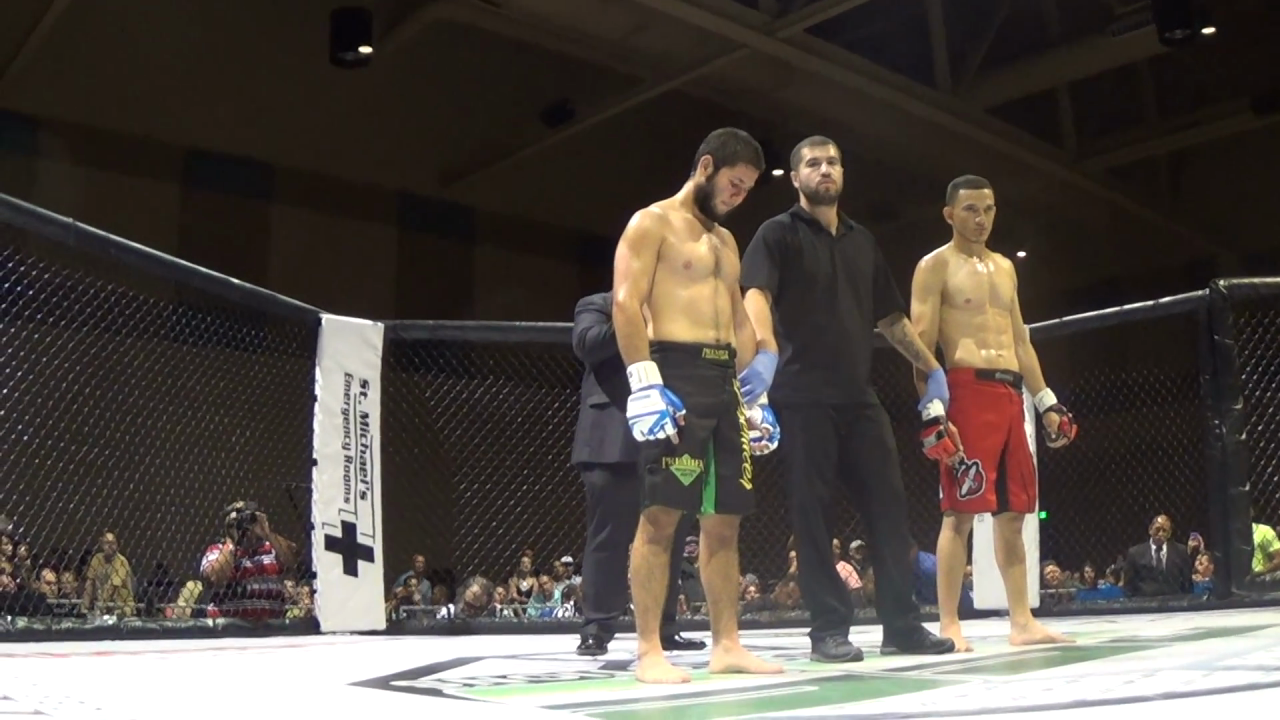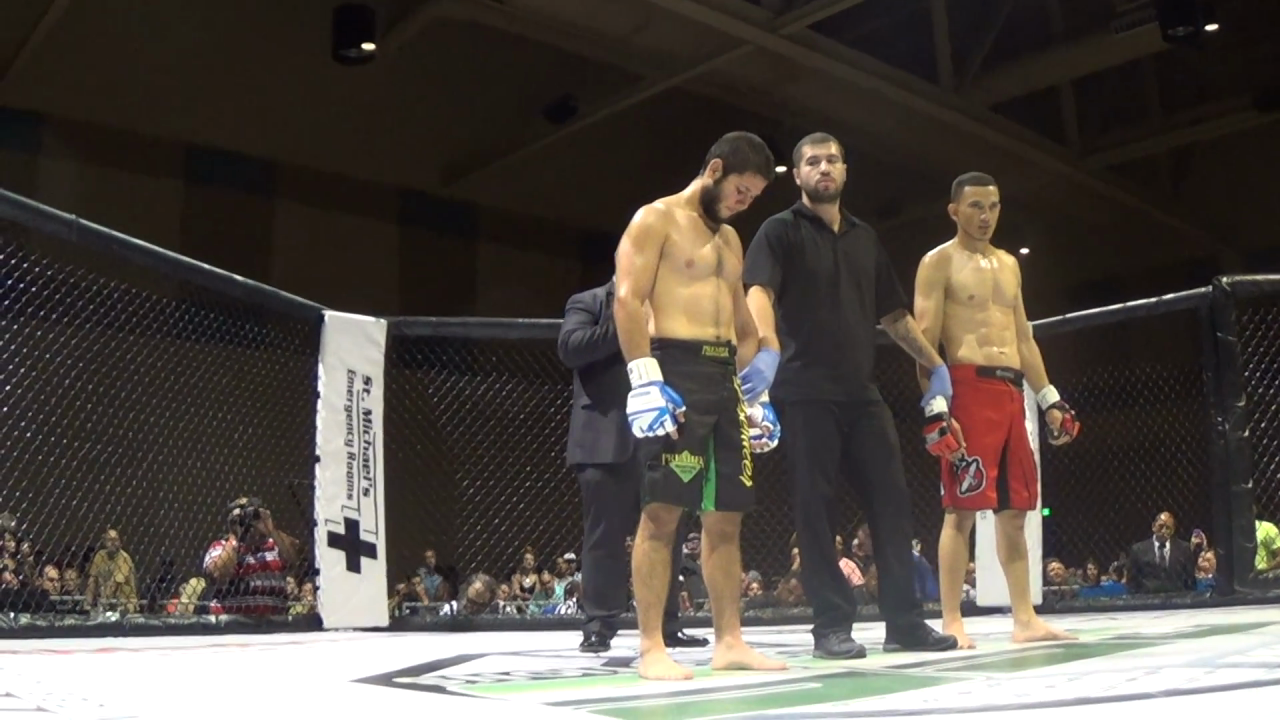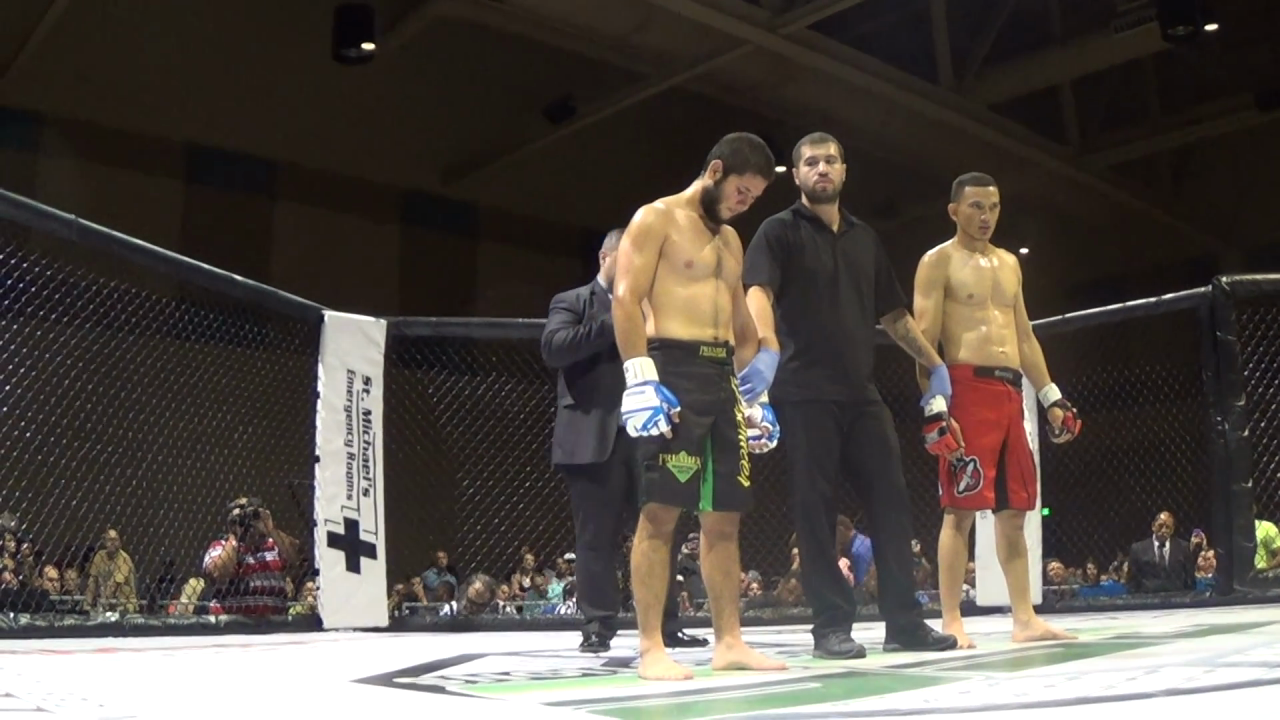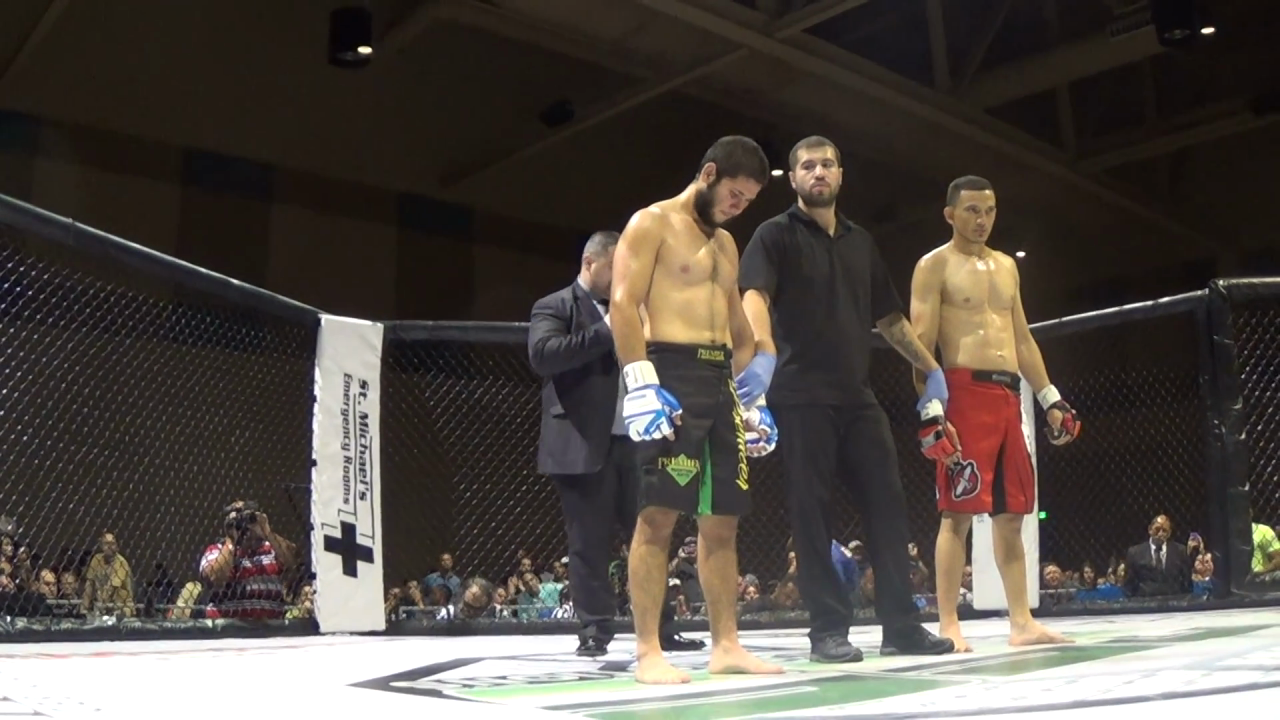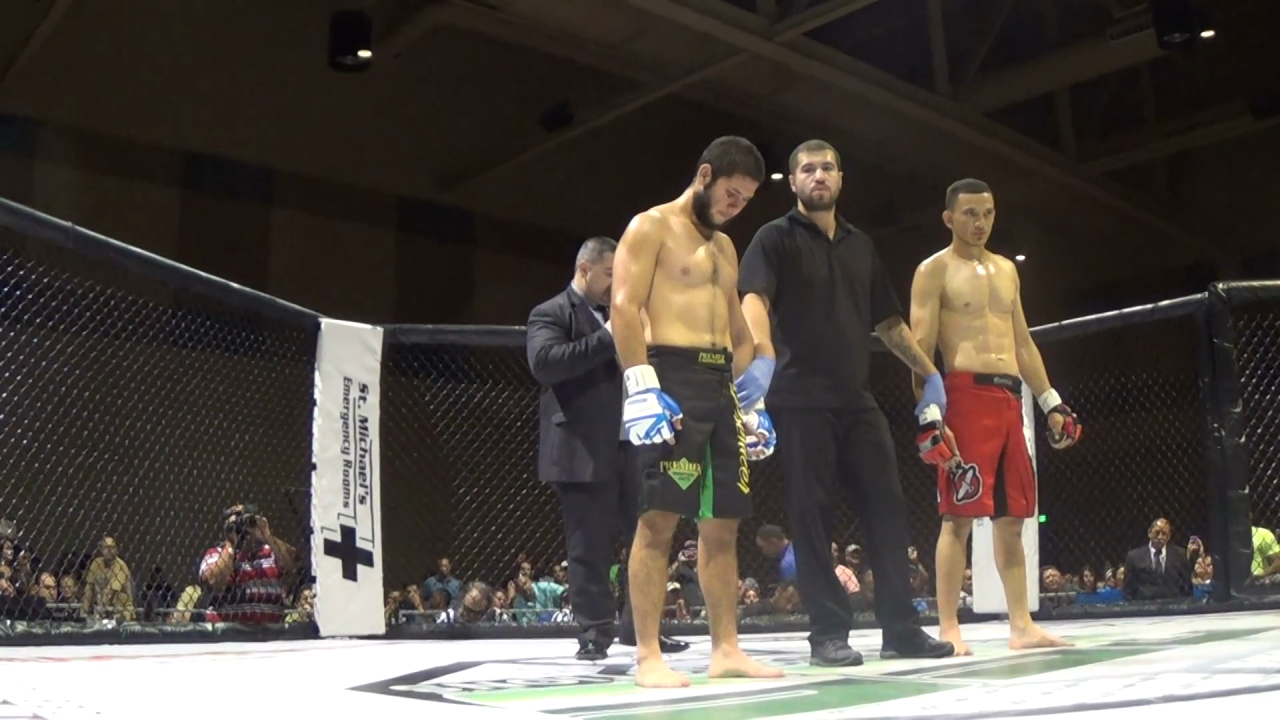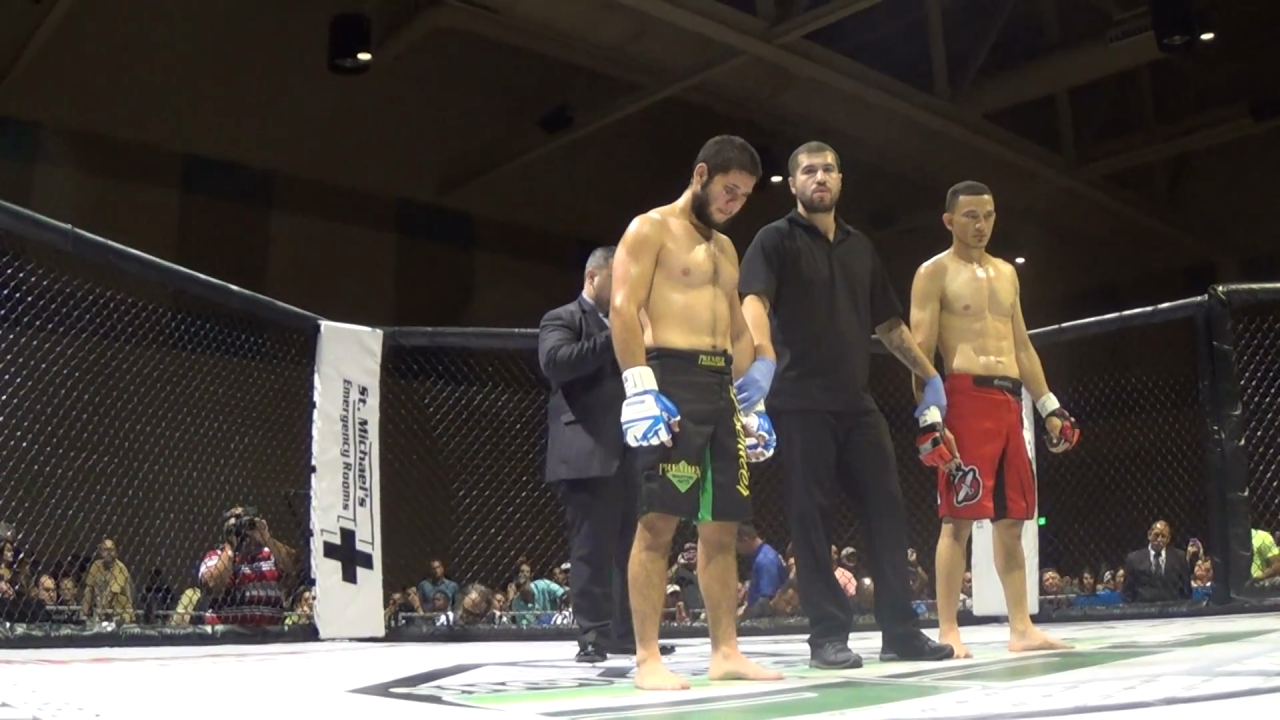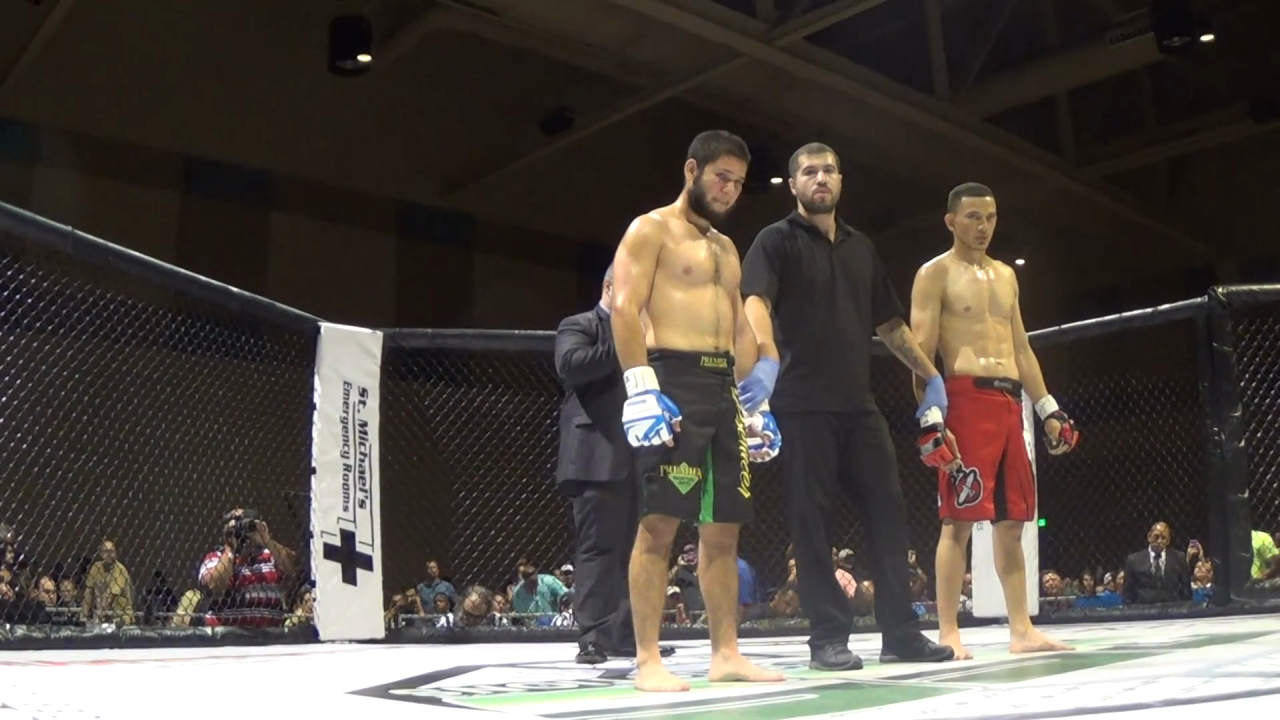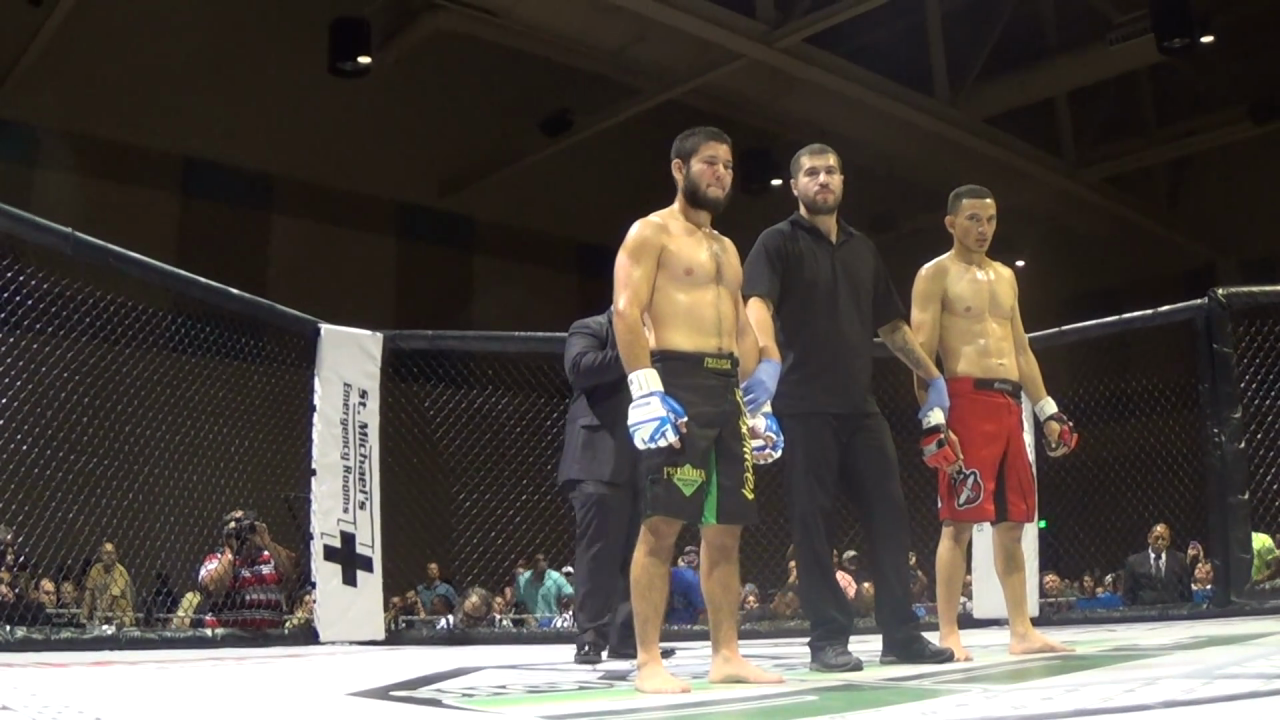
dt=0.3s
person 1, frame 1
left shoulder: (726, 241)
right shoulder: (652, 223)
right elbow: (626, 305)
right wrist: (645, 384)
left hip: (724, 381)
right hip: (675, 373)
left knee: (725, 519)
right knee: (661, 515)
left ankle: (726, 645)
right ankle: (649, 651)
person 1, frame 2
left shoulder: (729, 239)
right shoulder: (656, 219)
right elbow: (627, 300)
right wrist: (646, 380)
left hip: (724, 378)
right hip: (675, 369)
left knee: (726, 516)
right knee: (662, 511)
left ankle: (729, 641)
right ankle: (651, 648)
person 1, frame 3
left shoulder: (730, 240)
right shoulder: (656, 219)
right elbow: (626, 299)
right wrist: (641, 380)
left hip: (721, 377)
right hip: (672, 370)
left knee: (724, 517)
right knee: (660, 511)
left ankle: (728, 641)
right ankle: (651, 648)
person 1, frame 4
left shoulder: (725, 243)
right shoulder: (652, 223)
right elbow: (623, 304)
right wrist: (641, 383)
left hip: (719, 381)
right hip: (670, 373)
left knee: (722, 519)
right knee: (658, 514)
left ankle: (726, 645)
right ankle: (648, 652)
person 1, frame 5
left shoulder: (725, 247)
right shoulder: (651, 227)
right elbow: (624, 308)
right wrist: (643, 388)
left hip: (719, 385)
right hip: (672, 377)
left knee: (723, 523)
right knee: (659, 518)
left ankle: (726, 649)
right ankle: (648, 655)
person 1, frame 6
left shoulder: (725, 248)
right shoulder: (651, 229)
right elbow: (623, 309)
left wrist: (752, 401)
right wrist: (640, 390)
left hip: (720, 387)
right hip: (671, 378)
left knee: (722, 525)
right knee: (658, 521)
left ankle: (725, 652)
right ankle: (647, 659)
person 1, frame 7
left shoulder: (727, 248)
right shoulder: (651, 230)
right elbow: (624, 309)
right wrist: (642, 389)
left hip: (722, 388)
right hip: (673, 380)
left knee: (724, 527)
right knee: (659, 522)
left ankle: (726, 653)
right ankle: (648, 660)
person 1, frame 8
left shoulder: (727, 248)
right shoulder: (651, 232)
right elbow: (626, 312)
left wrist: (758, 403)
right wrist: (647, 391)
left hip: (727, 390)
right hip: (677, 381)
left knee: (726, 529)
right knee: (662, 525)
left ankle: (726, 655)
right ankle: (648, 662)
person 2, frame 1
left shoulder: (862, 241)
right shoulder: (779, 233)
left elbow: (890, 317)
right elbow: (756, 294)
left wrist: (933, 368)
right wrist: (767, 352)
left hip: (858, 394)
right hip: (802, 394)
left knee: (889, 504)
right knee: (812, 511)
left ankle: (901, 623)
right ankle: (829, 628)
person 2, frame 2
left shoulder: (865, 238)
right shoulder: (781, 231)
left elbow: (894, 313)
right elbow: (759, 292)
left wrist: (936, 365)
right wrist: (769, 349)
left hip: (862, 391)
right hip: (805, 391)
left knee: (892, 501)
right knee: (815, 508)
left ankle: (904, 621)
right ankle: (832, 626)
person 2, frame 3
left shoulder: (864, 238)
right shoulder: (780, 231)
left elbow: (893, 313)
right elbow: (758, 292)
left wrist: (935, 364)
right wrist: (768, 350)
left hip: (861, 391)
right hip: (804, 391)
left knee: (891, 501)
right knee: (815, 508)
left ankle: (903, 621)
right ankle: (831, 626)
person 2, frame 4
left shoulder: (860, 241)
right shoulder: (777, 234)
left elbow: (889, 317)
right elbow: (755, 296)
left wrist: (932, 368)
right wrist: (765, 353)
left hip: (857, 395)
right hip: (800, 395)
left knee: (888, 504)
right knee: (811, 511)
left ankle: (901, 624)
right ankle: (829, 629)
person 2, frame 5
left shoulder: (860, 245)
right shoulder: (776, 238)
left elbow: (888, 321)
right elbow: (754, 299)
left wrist: (930, 372)
right wrist: (764, 357)
left hip: (856, 398)
right hip: (800, 398)
left knee: (887, 508)
right knee: (811, 514)
left ankle: (900, 628)
right ankle: (828, 633)
person 2, frame 6
left shoulder: (860, 247)
right shoulder: (776, 240)
left elbow: (888, 323)
right elbow: (754, 302)
left wrist: (930, 375)
right wrist: (764, 359)
left hip: (857, 401)
right hip: (800, 401)
left knee: (887, 510)
right knee: (811, 517)
left ankle: (901, 631)
right ankle: (828, 635)
person 2, frame 7
left shoulder: (861, 247)
right shoulder: (777, 240)
left elbow: (889, 323)
right elbow: (756, 302)
left wrist: (931, 375)
right wrist: (767, 359)
left hip: (858, 402)
right hip: (802, 403)
left knee: (888, 511)
right knee: (812, 519)
left ankle: (901, 632)
right ankle: (828, 637)
person 2, frame 8
left shoulder: (863, 248)
right shoulder: (779, 242)
left elbow: (891, 324)
right elbow: (758, 303)
left wrist: (933, 376)
right wrist: (769, 360)
left hip: (859, 404)
right hip: (804, 404)
left knee: (889, 513)
right knee: (813, 521)
left ankle: (901, 633)
right ankle: (828, 639)
person 3, frame 1
left shoulder: (1004, 268)
right shoulder: (935, 267)
right elbow: (922, 345)
left wrist: (1047, 402)
right wrist: (932, 412)
left hip: (1010, 395)
right hip: (968, 392)
left knee: (1013, 514)
right knee: (960, 512)
left ankle: (1023, 622)
right ankle: (949, 625)
person 3, frame 2
left shoulder: (1008, 265)
right shoulder: (939, 262)
right elbow: (926, 341)
left wrist: (1050, 400)
right wrist: (935, 407)
left hip: (1011, 393)
right hip: (968, 389)
left knee: (1014, 511)
right knee: (962, 509)
left ankle: (1025, 619)
right ankle: (952, 622)
person 3, frame 3
left shoulder: (1009, 264)
right shoulder: (938, 262)
right elbow: (925, 341)
left wrist: (1052, 398)
right wrist: (935, 407)
left hip: (1010, 392)
right hip: (967, 389)
left knee: (1014, 510)
right knee: (960, 508)
left ankle: (1025, 618)
right ankle: (951, 621)
person 3, frame 4
left shoulder: (1006, 267)
right shoulder: (935, 266)
left elbow: (1023, 339)
right elbow: (921, 344)
left wrist: (1051, 400)
right wrist: (931, 411)
left hip: (1008, 396)
right hip: (965, 392)
left knee: (1011, 514)
right knee: (959, 513)
left ankle: (1022, 622)
right ankle: (948, 625)
person 3, frame 5
left shoulder: (1006, 270)
right shoulder: (934, 271)
left elbow: (1023, 343)
right elbow: (921, 349)
left wrist: (1052, 403)
right wrist: (929, 416)
left hip: (1009, 399)
right hip: (966, 396)
left knee: (1012, 518)
right knee: (959, 516)
left ankle: (1022, 626)
right ankle: (948, 628)
person 3, frame 6
left shoulder: (1006, 273)
right shoulder: (934, 273)
right elbow: (921, 352)
left wrist: (1049, 407)
right wrist: (929, 418)
left hip: (1010, 402)
right hip: (966, 398)
left knee: (1012, 521)
right knee: (959, 519)
left ankle: (1022, 628)
right ankle: (948, 631)
person 3, frame 7
left shoulder: (1005, 276)
right shoulder: (936, 274)
right elbow: (922, 353)
left wrist: (1048, 410)
right wrist: (931, 418)
left hip: (1010, 403)
right hip: (967, 400)
left knee: (1012, 521)
right knee: (959, 520)
left ankle: (1022, 630)
right ankle: (949, 633)
person 3, frame 8
left shoulder: (1005, 277)
right shoulder: (936, 275)
right elbow: (922, 353)
left wrist: (1048, 412)
right wrist: (932, 420)
left hip: (1009, 405)
right hip: (966, 401)
left knee: (1012, 523)
right knee: (959, 521)
left ankle: (1022, 631)
right ankle: (949, 634)
person 4, frame 1
right shoulder: (598, 305)
right elbow: (586, 345)
right hip: (614, 440)
left knee: (668, 538)
right knee: (607, 537)
left ankle: (663, 628)
right ankle: (597, 629)
person 4, frame 2
right shoulder: (589, 303)
right elbow: (570, 348)
right hip: (607, 441)
right knee: (604, 537)
left ankle: (666, 627)
right ankle: (598, 628)
person 4, frame 3
right shoulder: (572, 303)
right elbow: (552, 348)
right wrist: (612, 323)
right hip: (595, 440)
right knee: (596, 537)
left ankle: (665, 626)
right ankle: (598, 626)
person 4, frame 4
right shoulder: (553, 307)
right elbow: (542, 356)
right wrist: (605, 332)
left hip: (633, 441)
right hip: (584, 446)
right knee: (589, 543)
left ankle: (661, 628)
right ankle: (595, 630)
person 4, frame 5
right shoulder: (550, 314)
right elbow: (544, 364)
right wrist: (606, 339)
right hip: (584, 452)
right knee: (589, 548)
left ankle: (638, 626)
right ankle: (594, 634)
person 4, frame 6
right shoulder: (563, 319)
right elbow: (555, 362)
right wrist: (614, 339)
right hip: (589, 454)
left knee: (633, 547)
right knee: (592, 548)
left ankle: (625, 633)
right ankle: (593, 636)
person 4, frame 7
right shoulder: (579, 326)
right elbow: (570, 366)
left hip: (637, 459)
right hip: (598, 458)
left knee: (635, 550)
right knee: (598, 546)
left ankle: (626, 635)
right ankle: (593, 636)
person 4, frame 8
right shoulder: (590, 329)
right elbow: (579, 367)
left hip: (640, 462)
right hip: (600, 460)
left knee: (635, 553)
right knee: (598, 549)
left ankle: (626, 637)
right ankle: (591, 637)
